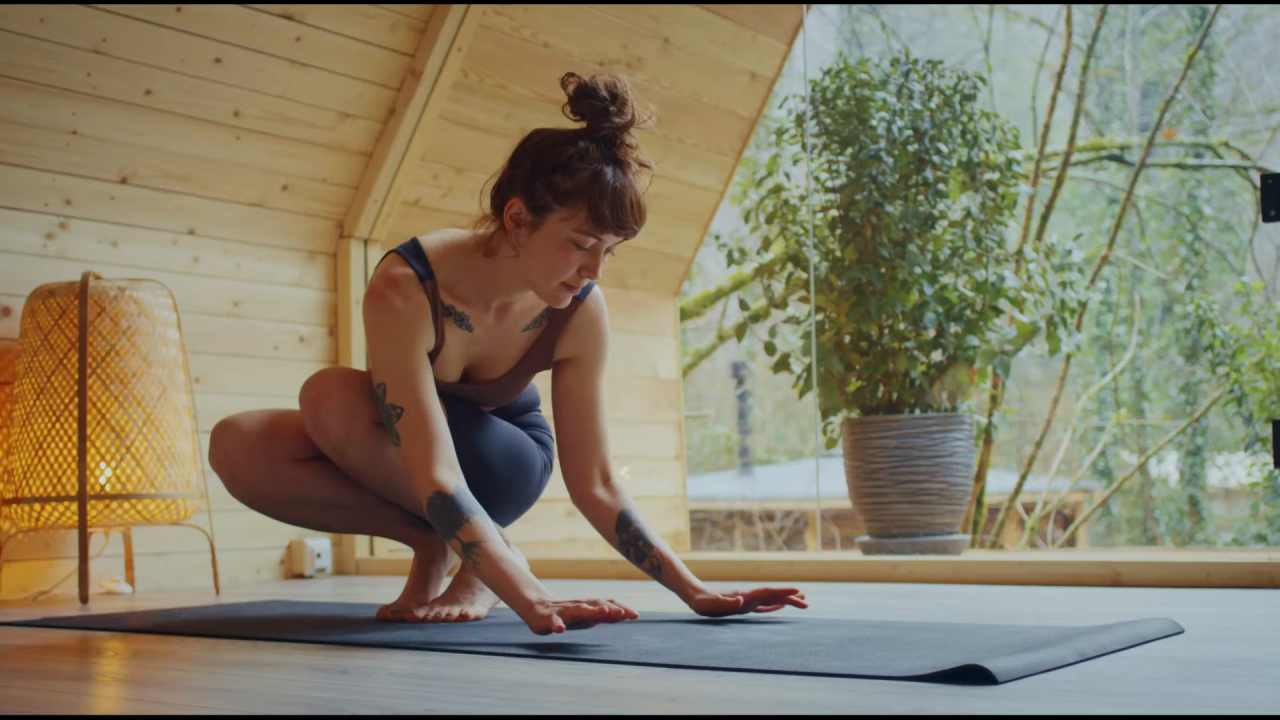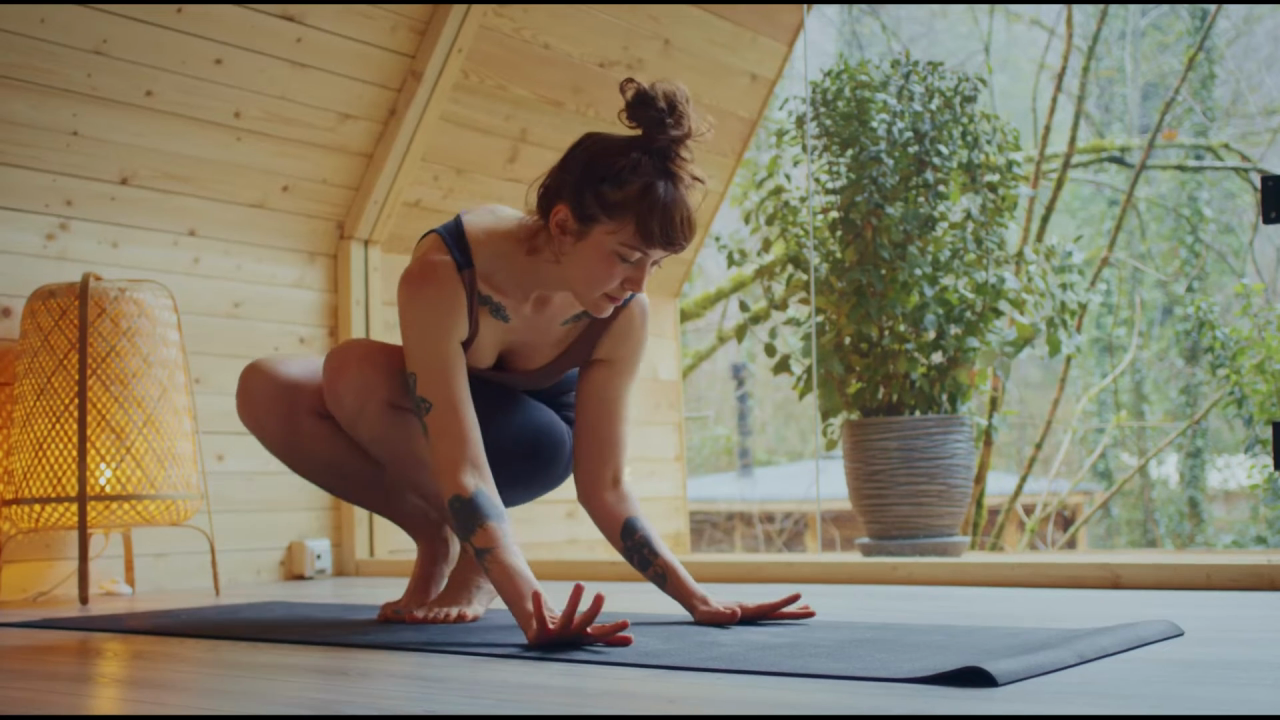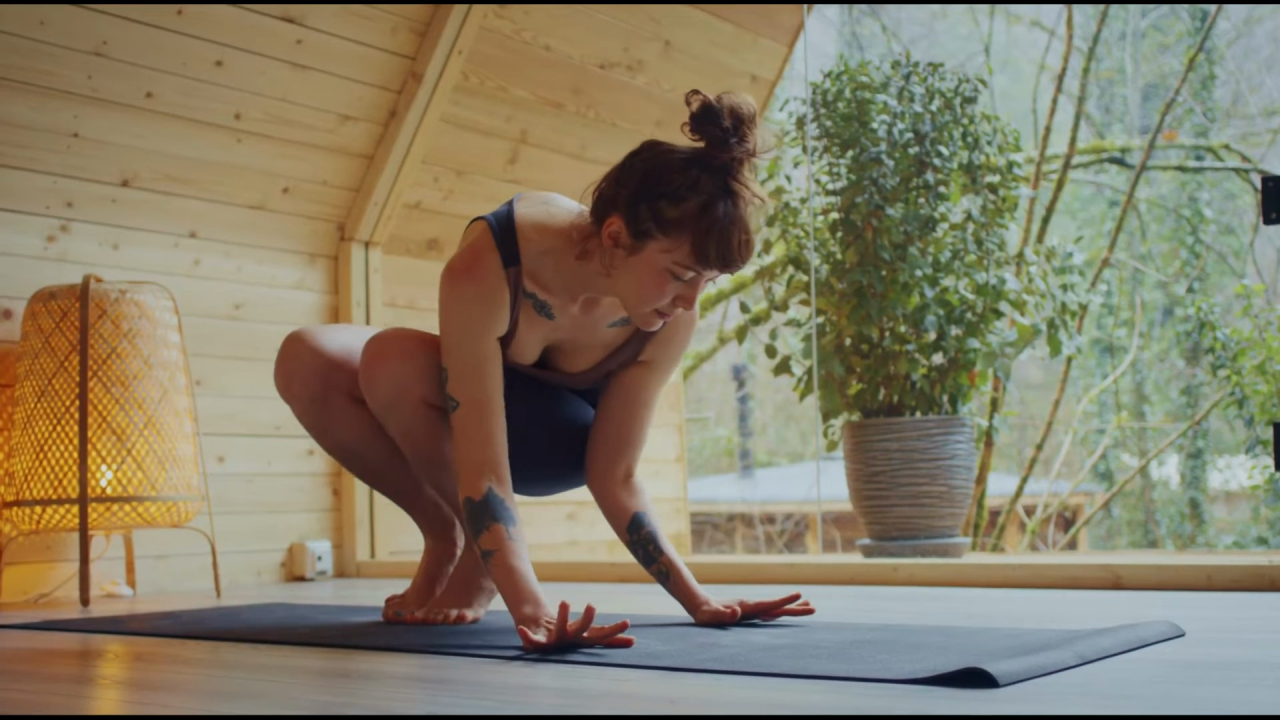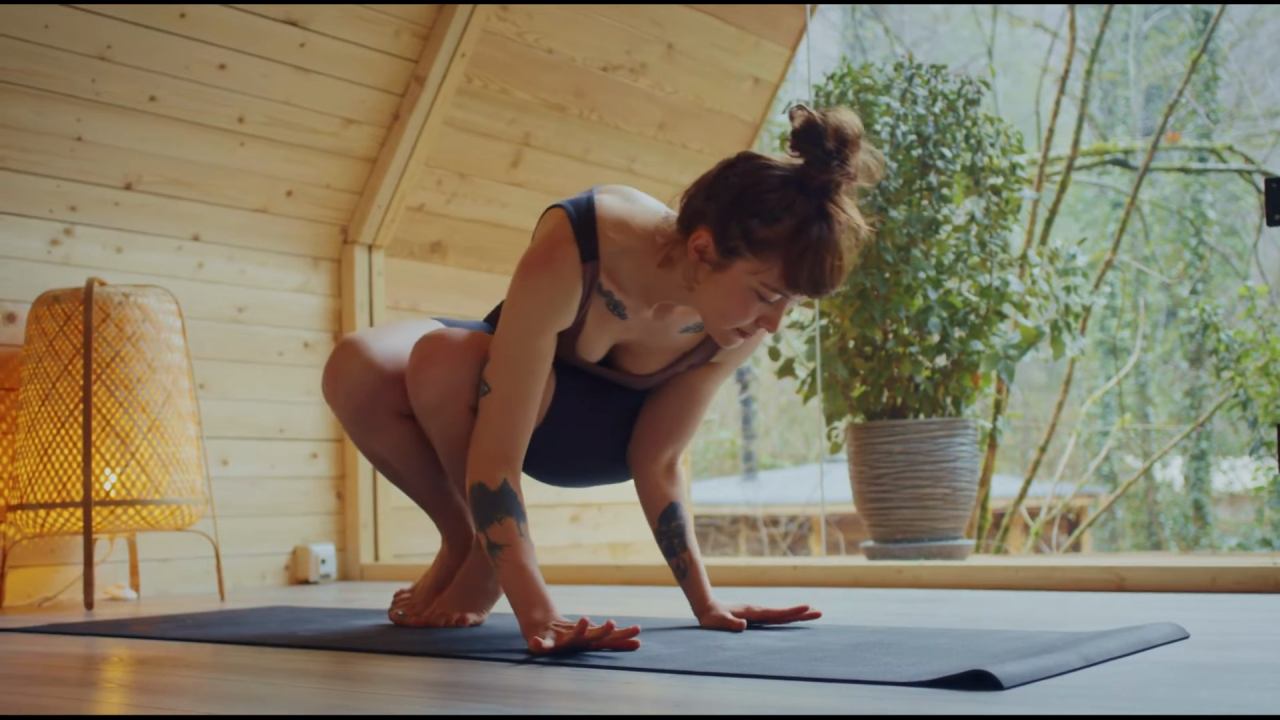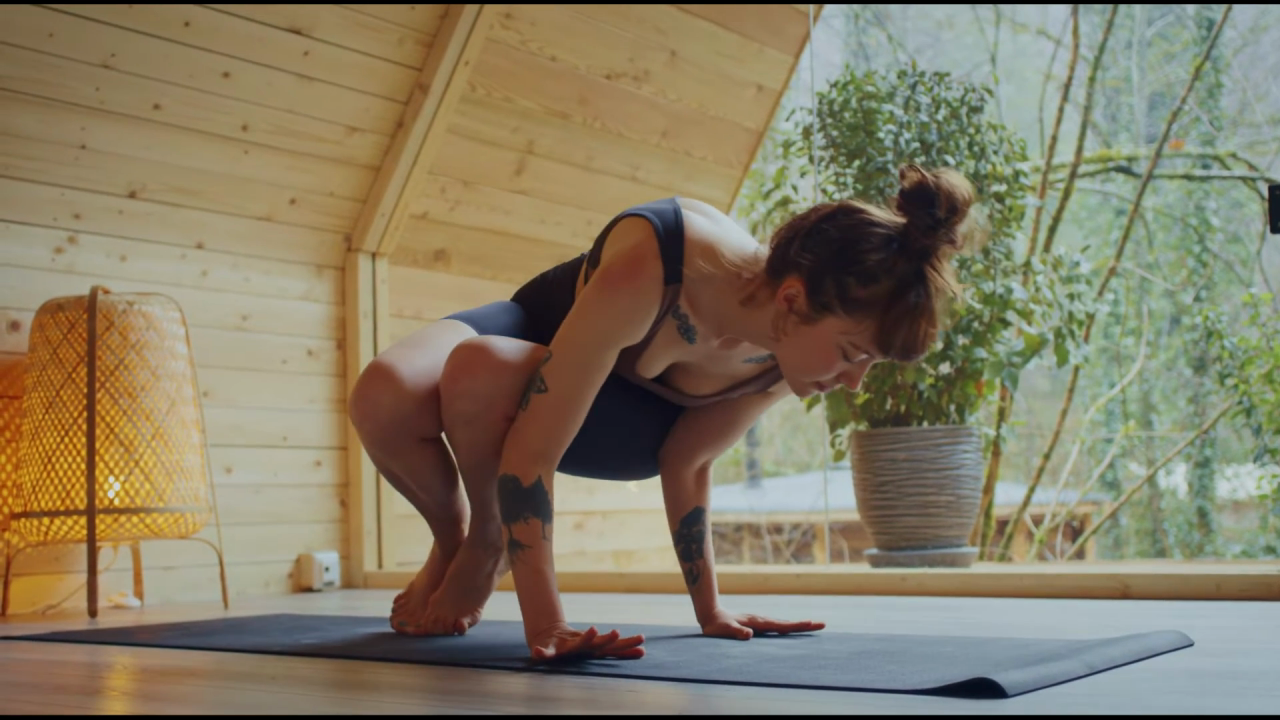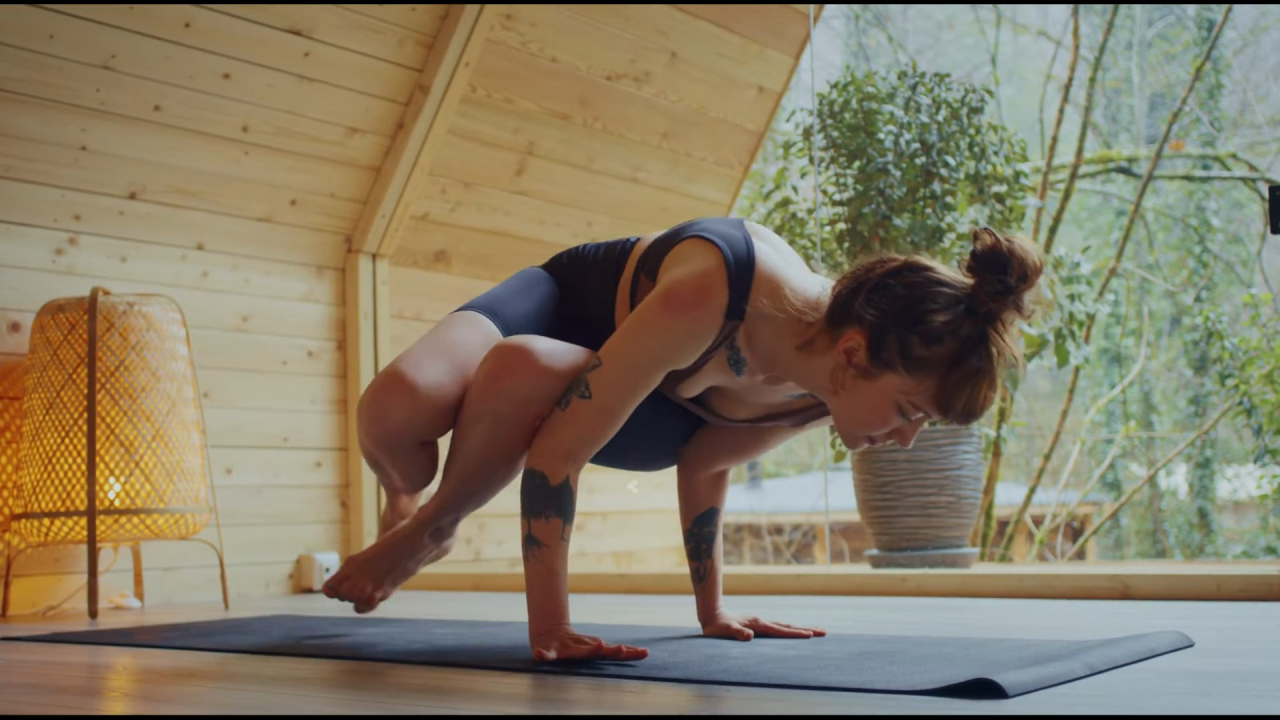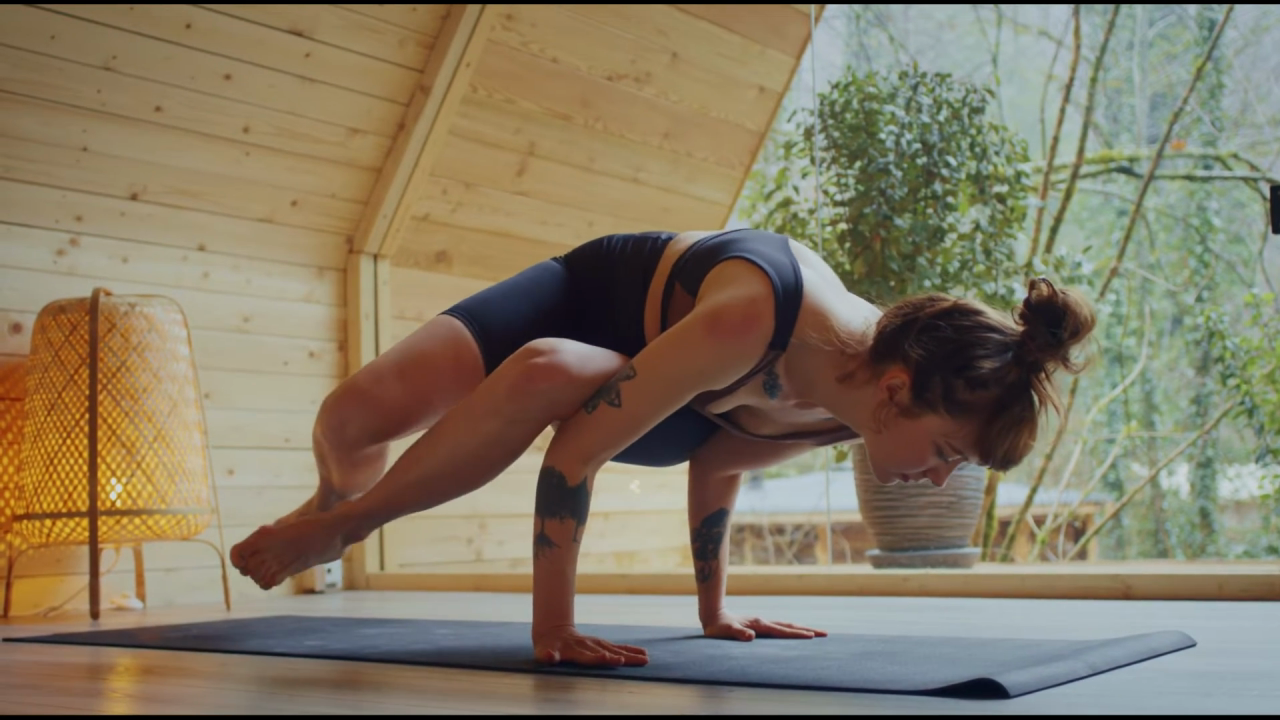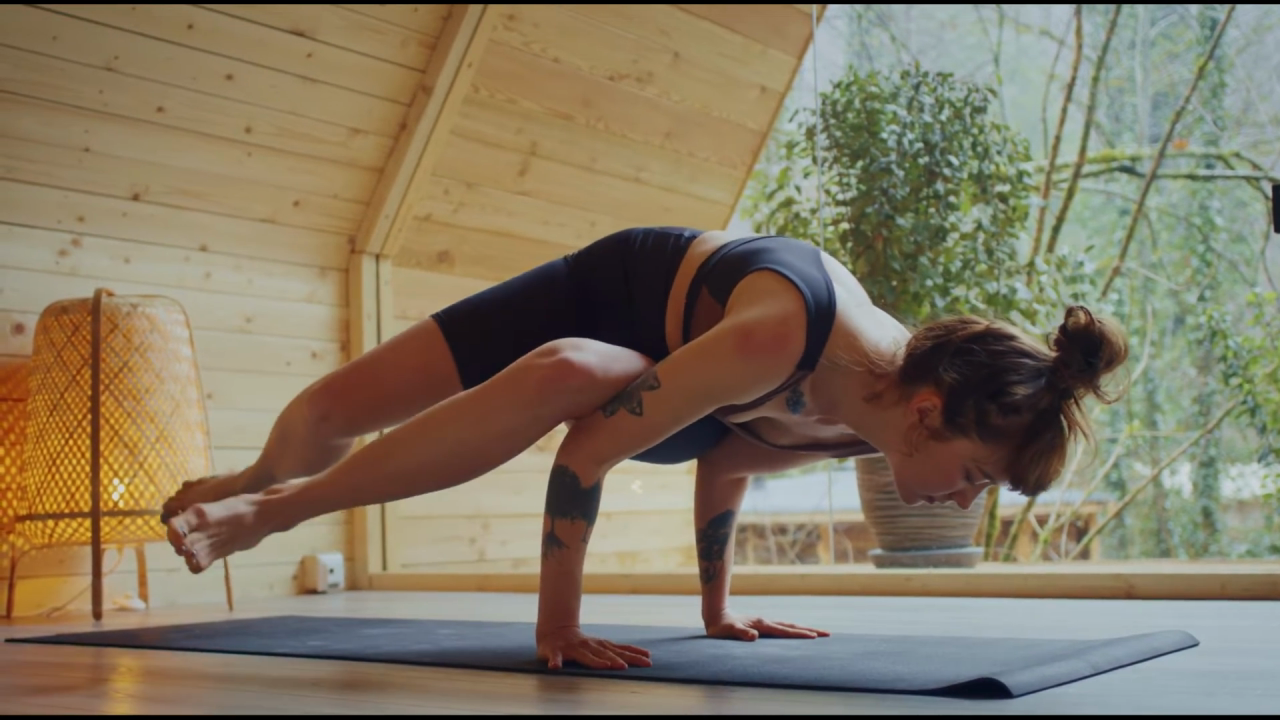
dt=0.7s
person 1, frame 1
left shoulder: (581, 314)
right shoulder: (402, 291)
left elbow: (594, 485)
right elbow: (435, 476)
left wrist: (692, 590)
right wrist: (530, 600)
left hip: (506, 462)
right hip: (401, 459)
left knee: (331, 401)
right knee: (239, 449)
left ankle: (484, 556)
right ankle: (434, 544)
person 1, frame 2
left shoulder: (623, 317)
right shoulder: (440, 276)
left elbow: (604, 489)
right elbow: (462, 472)
left wrist: (697, 600)
right wrist: (533, 609)
left hip: (536, 438)
right hip: (426, 434)
left knee: (353, 374)
right knee: (265, 390)
left ankle: (476, 560)
right ankle: (438, 540)
person 1, frame 3
left shoulder: (670, 324)
right shoulder: (486, 266)
left elbow: (614, 479)
right elbow: (483, 471)
left wrist: (697, 600)
right wrist: (531, 612)
left hip: (562, 438)
right hip: (457, 409)
left knee: (395, 364)
right knee: (306, 361)
left ankle: (478, 560)
right ankle: (444, 538)
person 1, frame 4
left shoulder: (741, 322)
right shoulder: (566, 255)
left elbow: (656, 462)
right elbow: (497, 456)
left wrist: (705, 602)
right wrist: (538, 615)
left hip: (599, 429)
right hip: (506, 366)
right knee: (356, 369)
left ankle: (490, 557)
right ankle: (462, 541)
person 1, frame 5
left shoulder: (791, 349)
right shoulder: (645, 269)
left elbow: (686, 463)
right elbow: (531, 448)
left wrist: (710, 608)
right wrist: (544, 625)
left hip: (622, 419)
right hip: (536, 336)
right knee: (384, 395)
left ankle: (486, 548)
right ankle: (462, 542)
person 1, frame 6
left shoulder: (832, 383)
right shoulder: (708, 294)
left elbow: (705, 465)
right elbow: (557, 447)
left wrist: (712, 609)
right wrist: (548, 627)
left hip: (656, 405)
right hip: (565, 301)
right knee: (396, 408)
right ankle: (412, 515)
person 1, frame 7
left shoulder: (856, 402)
right shoulder: (750, 320)
left elbow: (717, 463)
right elbow: (574, 448)
left wrist: (714, 609)
right wrist: (552, 625)
left hip: (670, 399)
right hip: (589, 294)
right knee: (355, 416)
right ankle: (336, 510)
person 1, frame 8
left shoulder: (881, 416)
right shoulder: (779, 338)
left elbow: (726, 462)
right elbow: (590, 448)
left wrist: (717, 607)
right wrist: (557, 622)
left hip: (657, 379)
right hip: (606, 291)
right knee: (332, 412)
left ankle: (280, 512)
right ankle: (264, 491)
